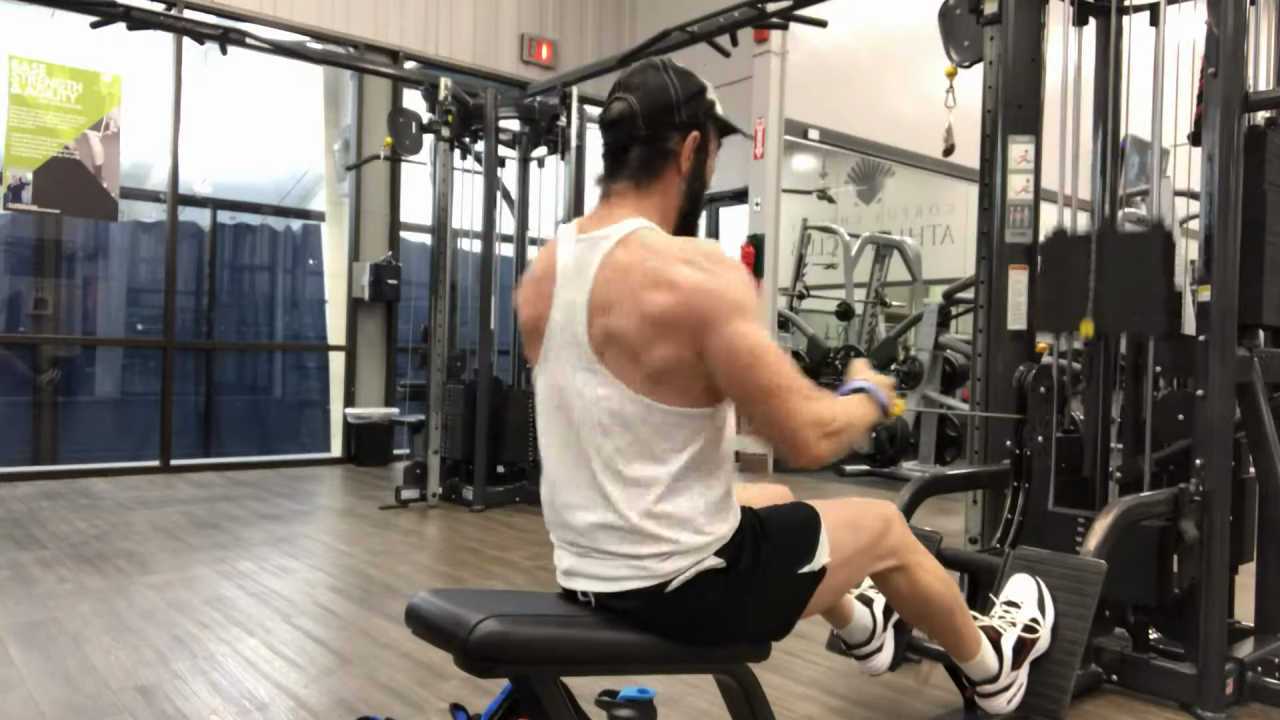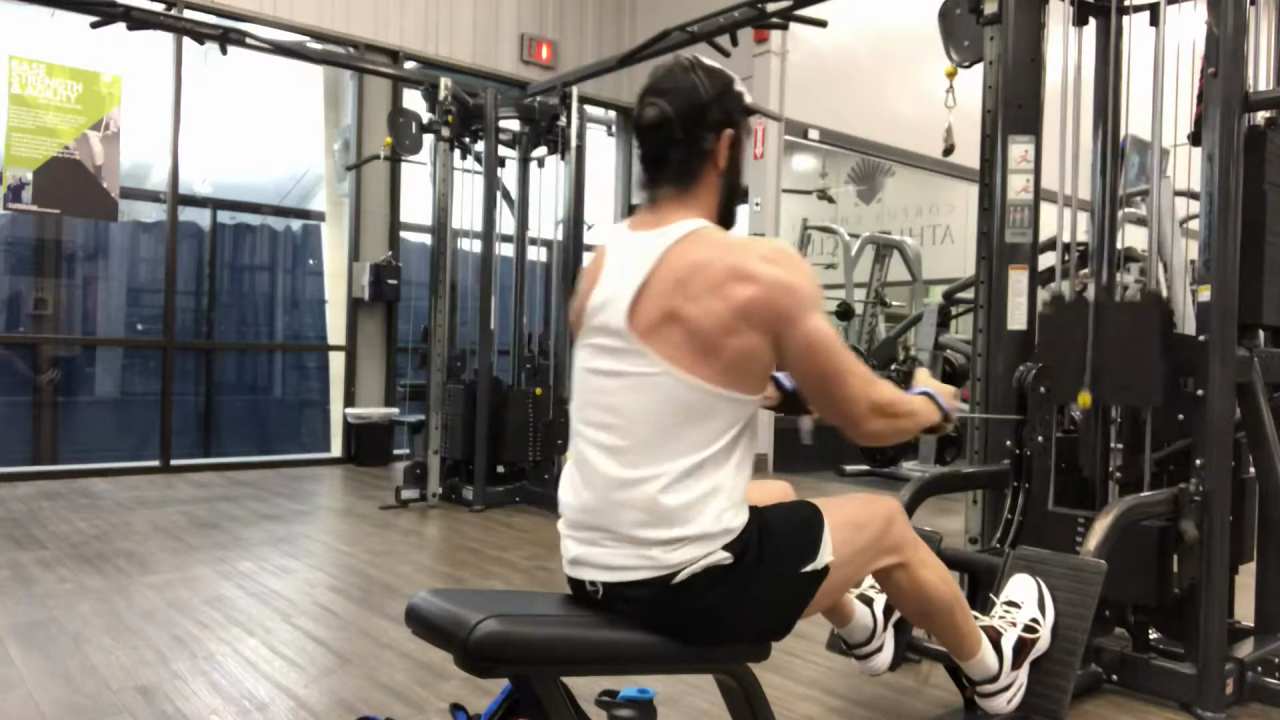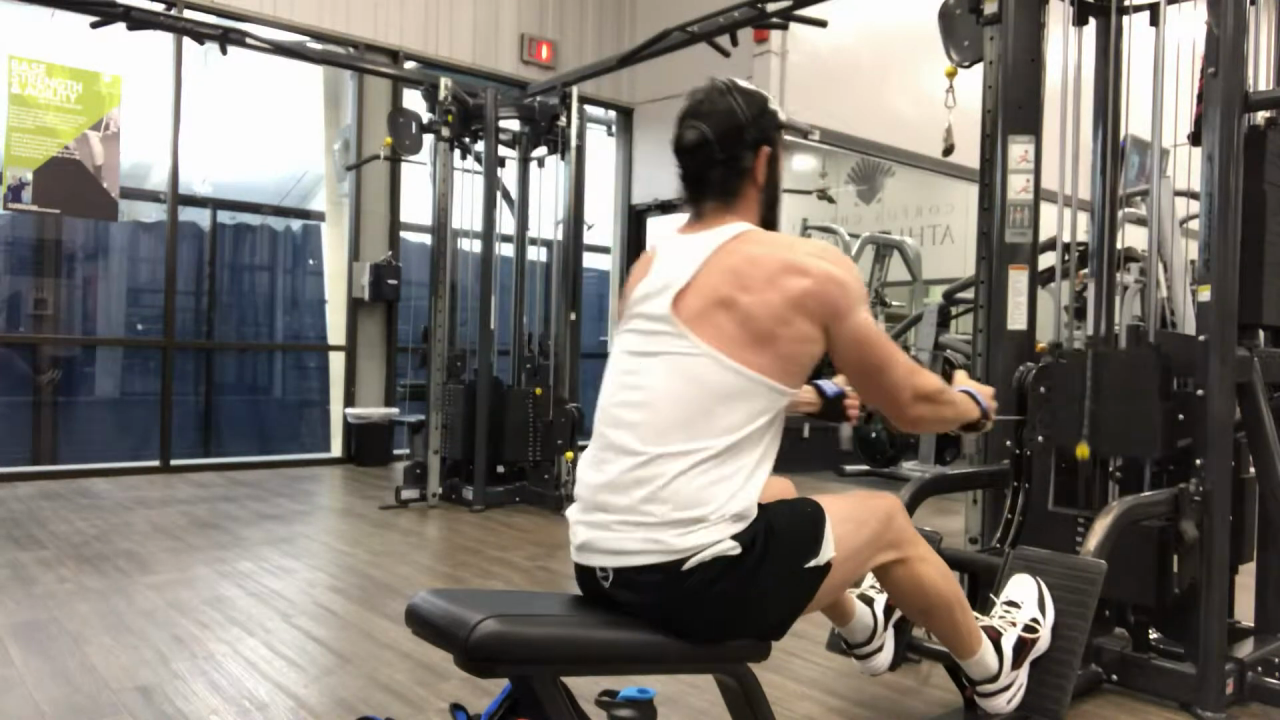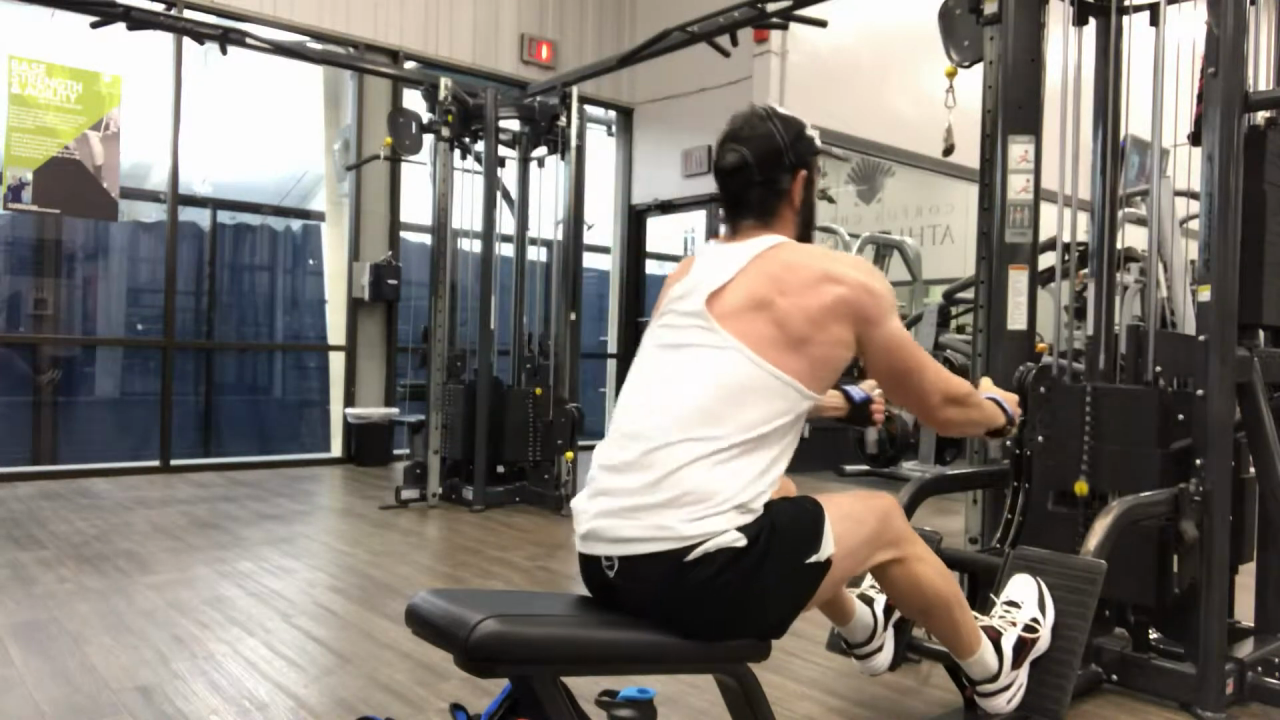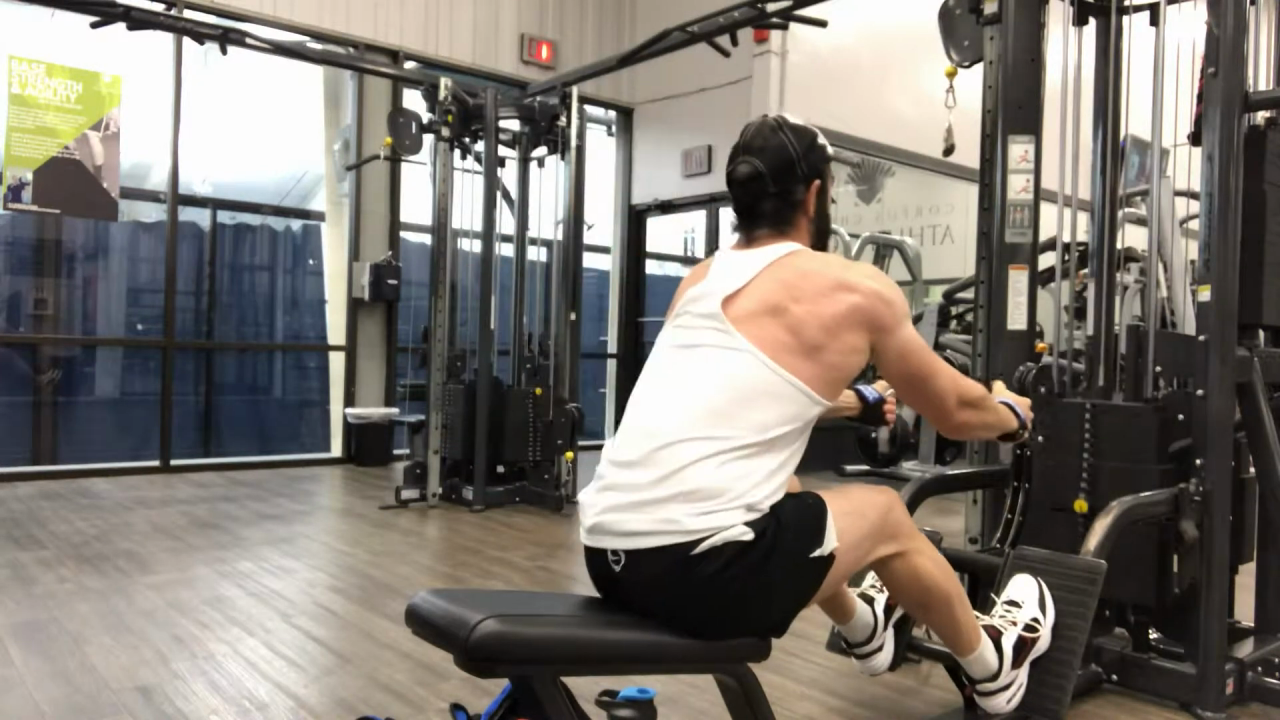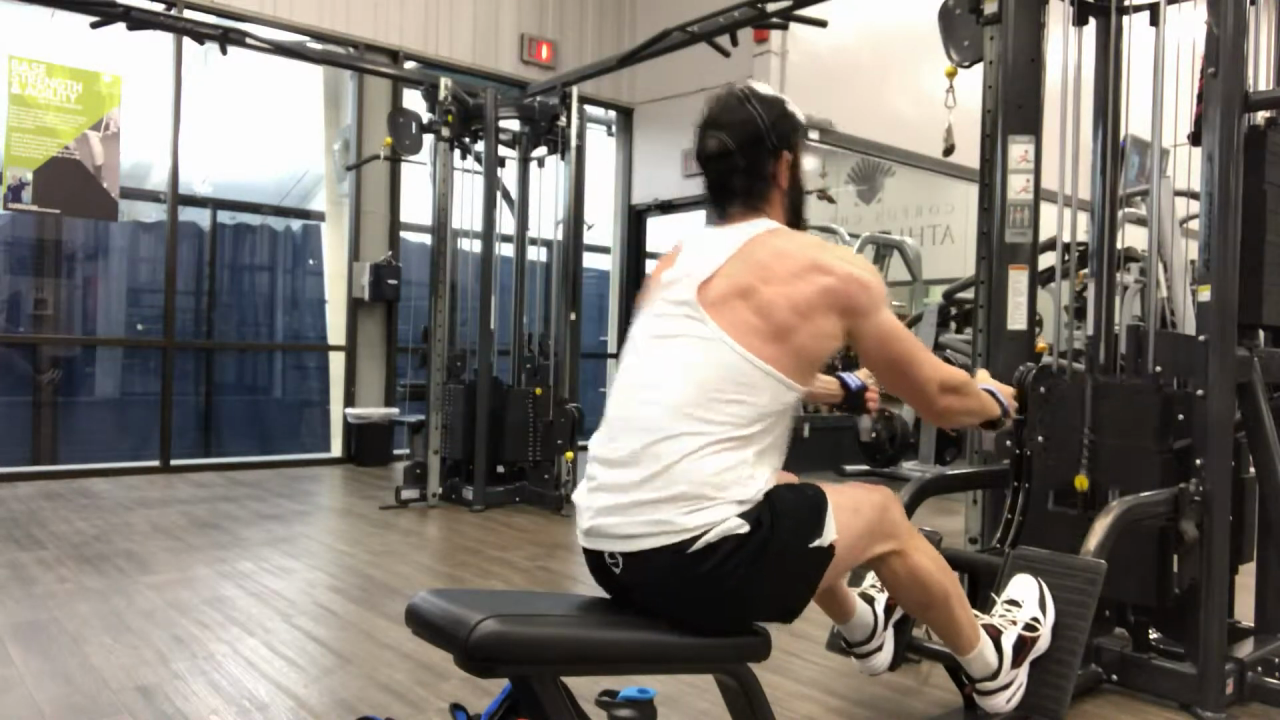
dt=0.2s
person 1, frame 1
left shoulder: (544, 267)
right shoulder: (690, 274)
right elbow: (809, 439)
right wrist: (868, 398)
left hip: (585, 574)
right hip: (680, 588)
left knee: (769, 499)
right knee: (880, 525)
left ankle: (864, 628)
person 1, frame 2
left shoulder: (602, 260)
right shoulder: (757, 270)
right elbow: (867, 418)
right wrist: (934, 406)
left hip: (592, 570)
right hip: (684, 583)
left knee: (775, 496)
right knee: (884, 522)
left ankle: (864, 628)
person 1, frame 3
left shoulder: (650, 265)
right shoulder: (808, 270)
right elbow: (909, 404)
left wrist: (820, 397)
right wrist: (973, 404)
left hip: (598, 561)
right hip: (691, 575)
left knee: (778, 494)
right knee: (884, 519)
left ankle: (866, 629)
right ankle: (992, 668)
person 1, frame 4
left shoulder: (687, 274)
right shoulder: (842, 281)
right elbow: (938, 405)
left wrist: (846, 401)
right wrist: (998, 409)
left hip: (601, 553)
right hip: (693, 568)
right knee: (882, 519)
left ankle: (867, 630)
right ankle: (993, 670)
person 1, frame 5
left shoulder: (702, 277)
right shoulder: (855, 289)
right elbow: (954, 410)
left wrist: (861, 402)
right wrist: (1011, 414)
left hip: (606, 548)
right hip: (697, 565)
right knee: (883, 514)
left ankle: (866, 629)
right ankle: (992, 667)
person 1, frame 6
left shoulder: (676, 258)
right shoulder: (825, 270)
right elbow: (938, 395)
left wrist: (847, 389)
right wrist: (994, 402)
left hip: (605, 546)
right hip: (691, 557)
left knee: (782, 493)
right knee: (880, 513)
left ankle: (864, 627)
right ankle: (991, 666)
